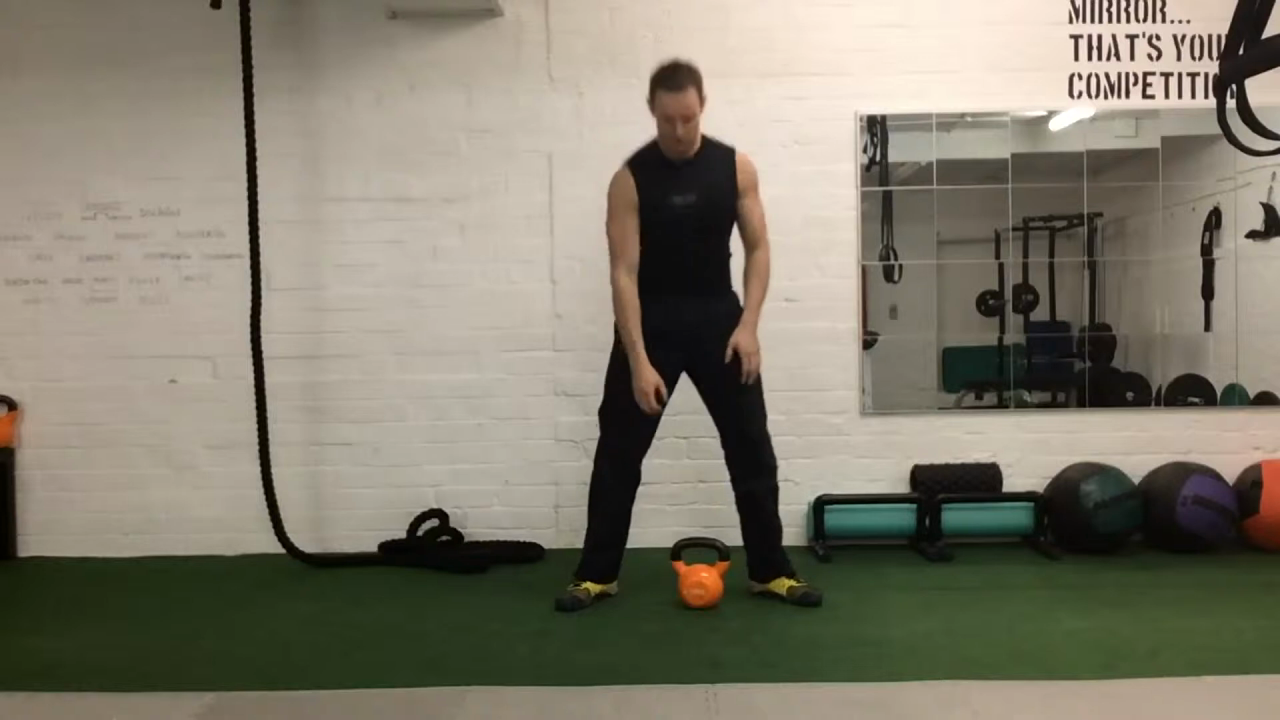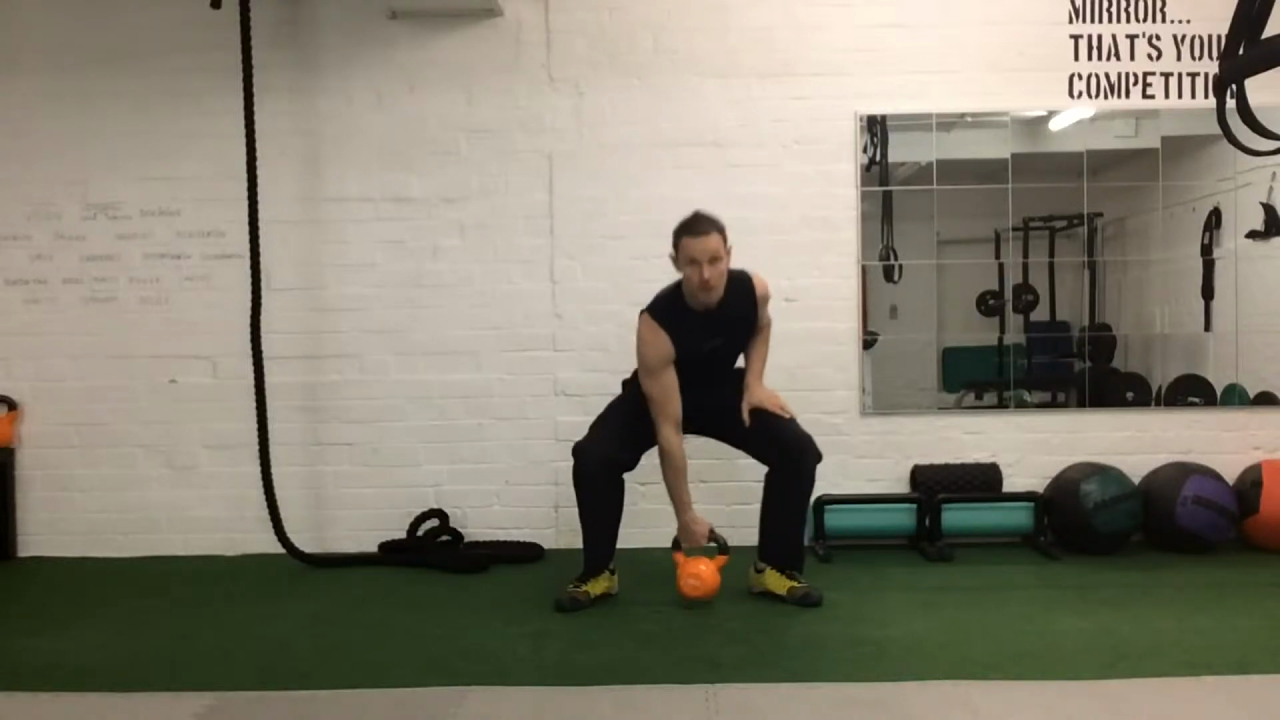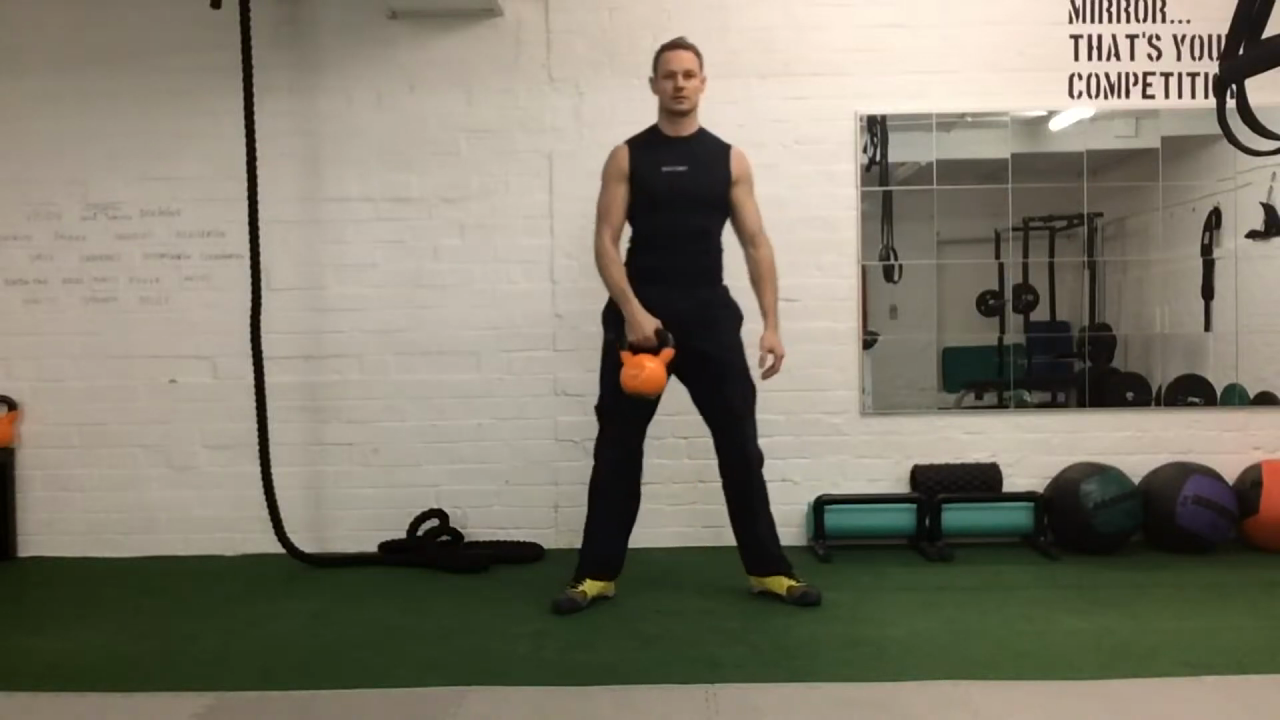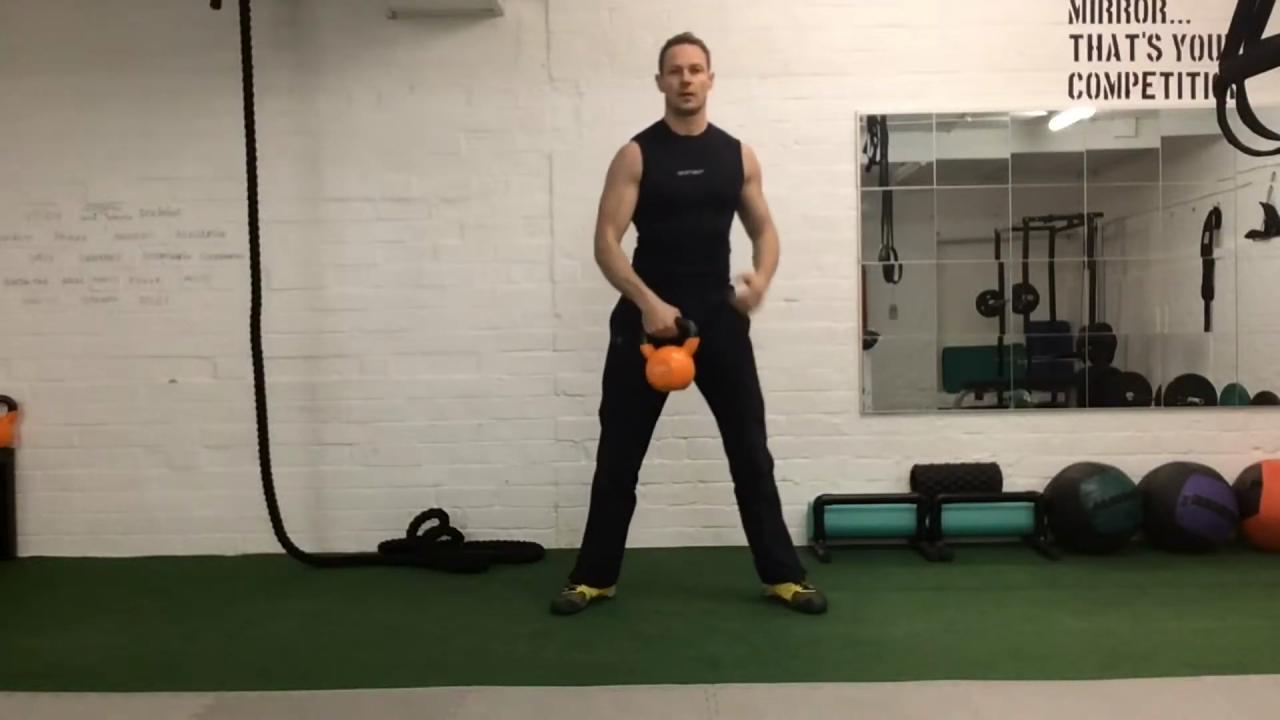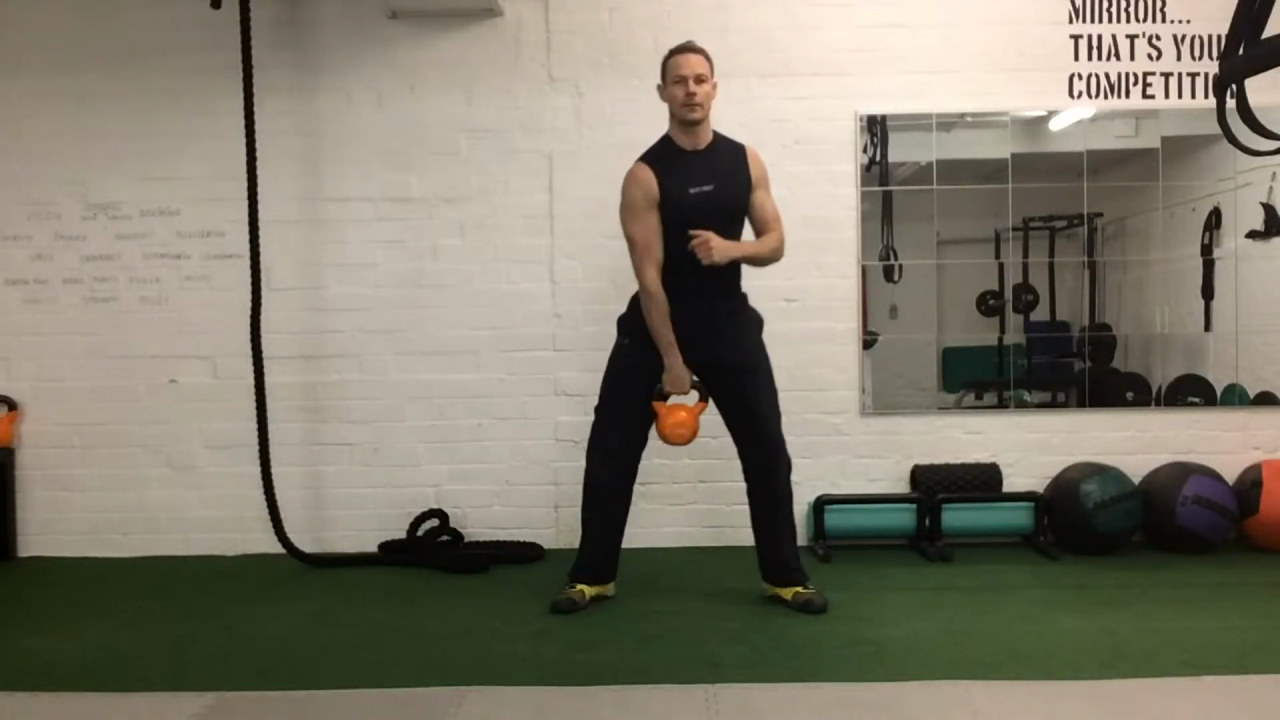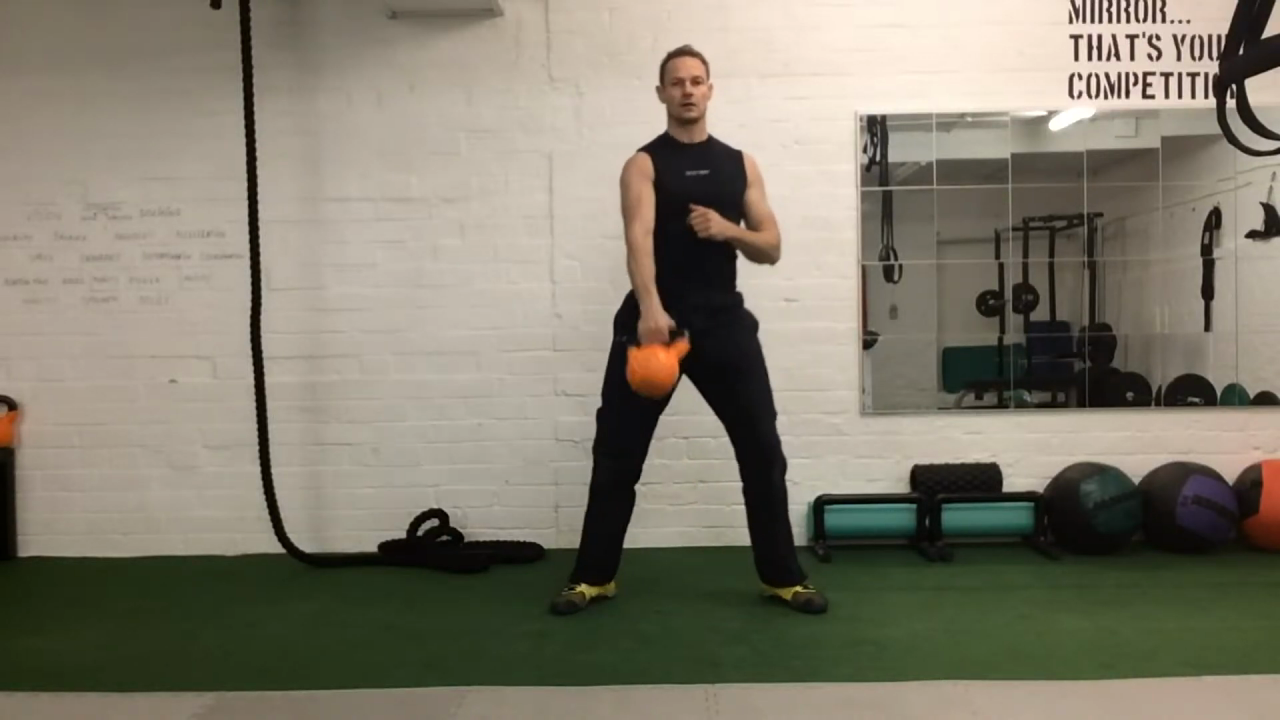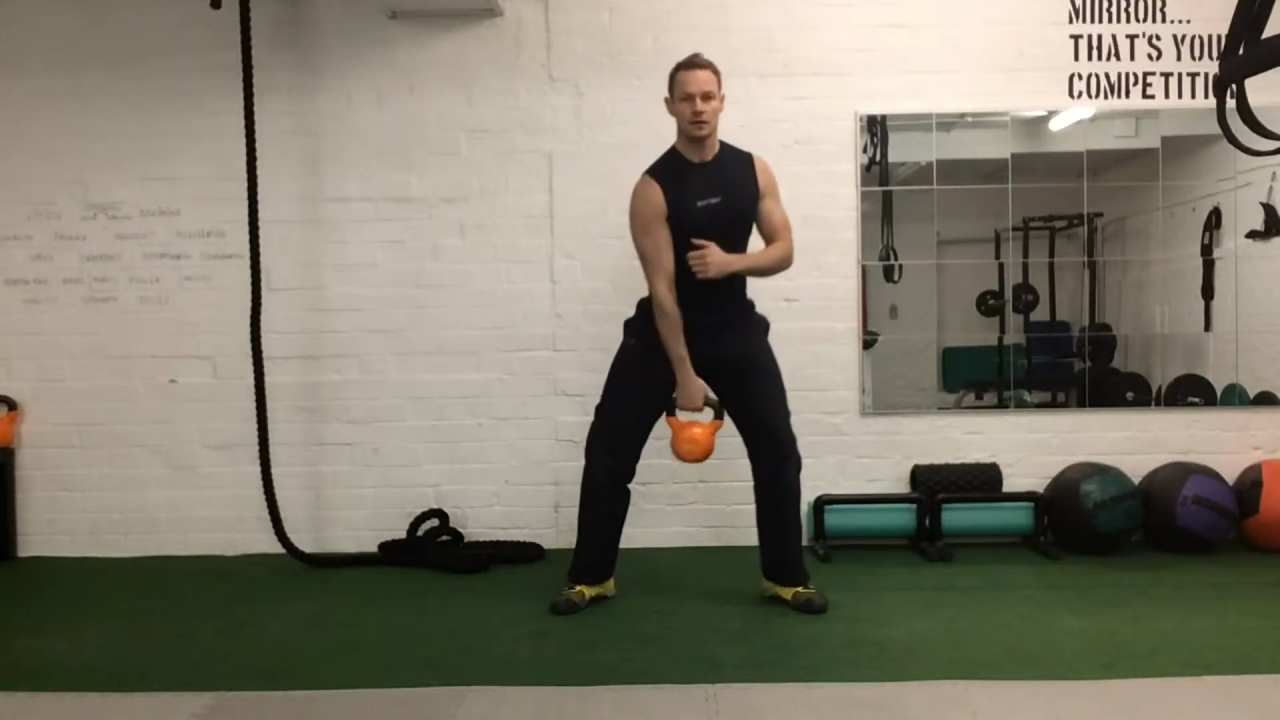
dt=0.7s
person 1, frame 1
left shoulder: (736, 167)
right shoulder: (630, 178)
left elbow: (758, 249)
right elbow: (623, 273)
left wrist: (747, 325)
right wrist: (638, 364)
left hip: (718, 323)
right hip: (651, 322)
left knee: (752, 446)
right knee: (619, 448)
left ankle: (769, 571)
right ankle: (597, 575)
person 1, frame 2
left shoulder: (753, 290)
right shoulder: (657, 325)
right elbow: (668, 433)
left wrist: (753, 383)
right wrist: (686, 516)
left hip: (724, 391)
right hip: (657, 396)
left knee: (798, 452)
right knee: (593, 459)
left ankle: (775, 568)
right ankle: (598, 573)
person 1, frame 3
left shoulder: (729, 159)
right shoulder: (627, 156)
left elbow: (756, 242)
right elbow: (606, 242)
left wrist: (772, 325)
right wrist: (632, 312)
left hip: (710, 314)
right hip: (641, 315)
left knee: (740, 447)
right knee: (617, 453)
left ankle: (768, 569)
right ankle: (597, 574)
person 1, frame 4
left shoulder: (738, 155)
right shoulder: (636, 155)
left elbow: (763, 228)
right elbow: (606, 242)
left wrist: (762, 277)
right wrist: (647, 303)
left hip: (719, 316)
right hip: (647, 313)
left knee: (751, 452)
right knee: (618, 455)
left ankle: (782, 575)
right ankle: (594, 577)
person 1, frame 5
left shoulder: (745, 162)
right shoulder: (644, 175)
left elbow: (775, 241)
right elbow: (649, 277)
left wrist: (733, 249)
right wrist: (671, 364)
left hip: (728, 321)
right hip: (655, 324)
left knee: (767, 450)
right knee: (610, 450)
left ankle: (784, 577)
right ankle: (594, 576)
person 1, frame 6
left shoulder: (739, 163)
right shoulder: (644, 163)
left elbow: (771, 247)
right elbow: (639, 237)
left wrist: (730, 228)
right wrist: (649, 310)
left hip: (725, 322)
right hip: (653, 321)
left knee: (762, 451)
right knee: (616, 455)
left ankle: (782, 577)
right ankle: (594, 577)
person 1, frame 7
left shoulder: (754, 170)
right shoulder: (653, 189)
left elbow: (783, 249)
right elbow: (663, 289)
left wrist: (732, 262)
right wrist: (683, 377)
left hip: (735, 327)
right hip: (661, 329)
left knee: (777, 449)
right knee: (607, 452)
left ankle: (785, 577)
right ankle: (592, 576)
